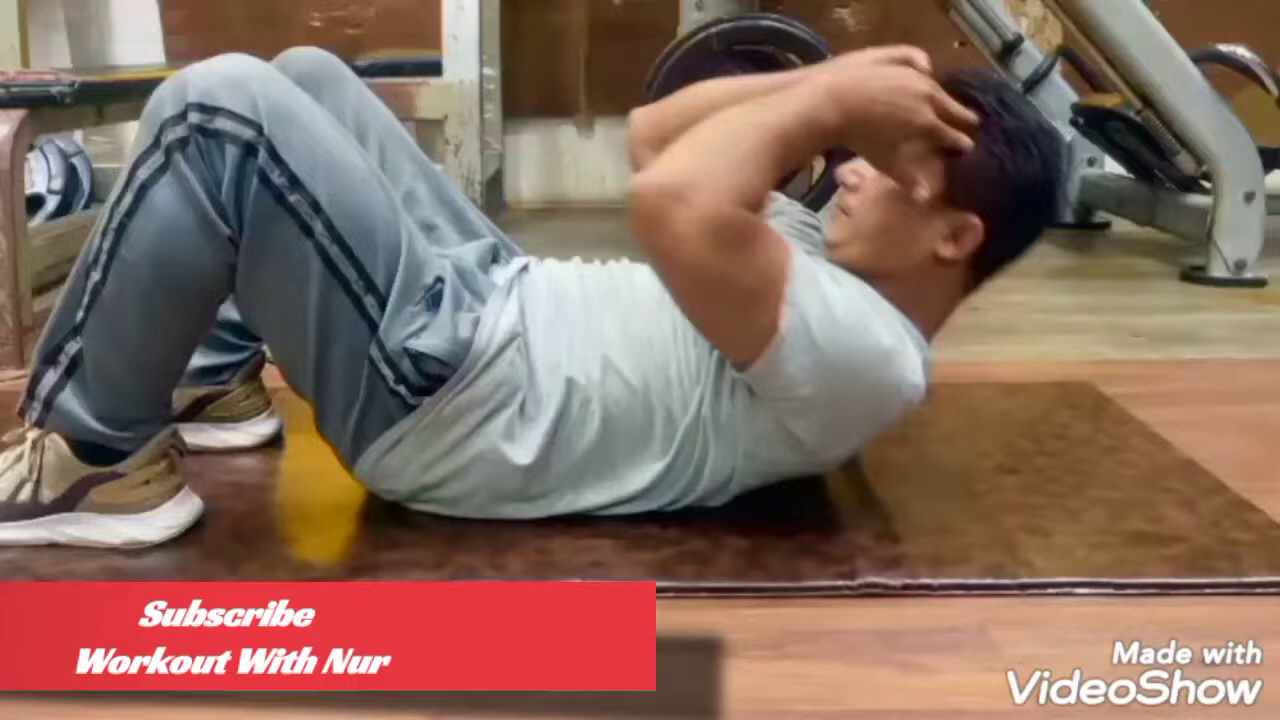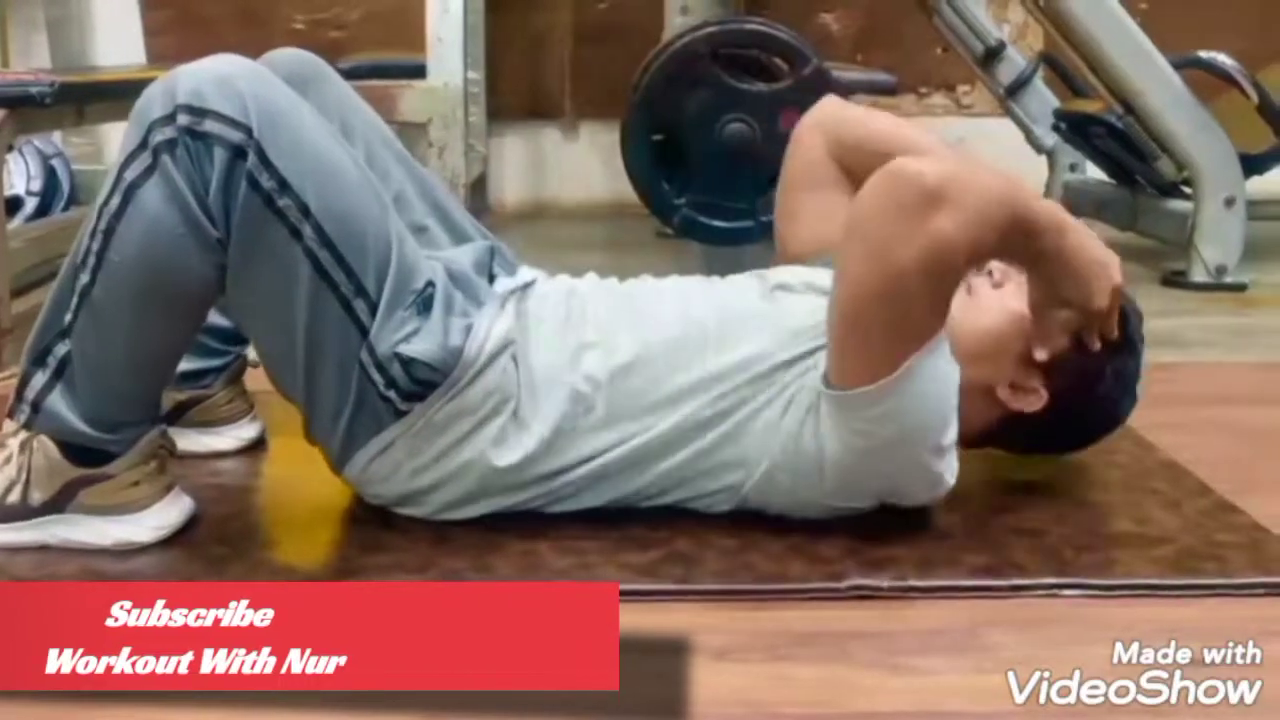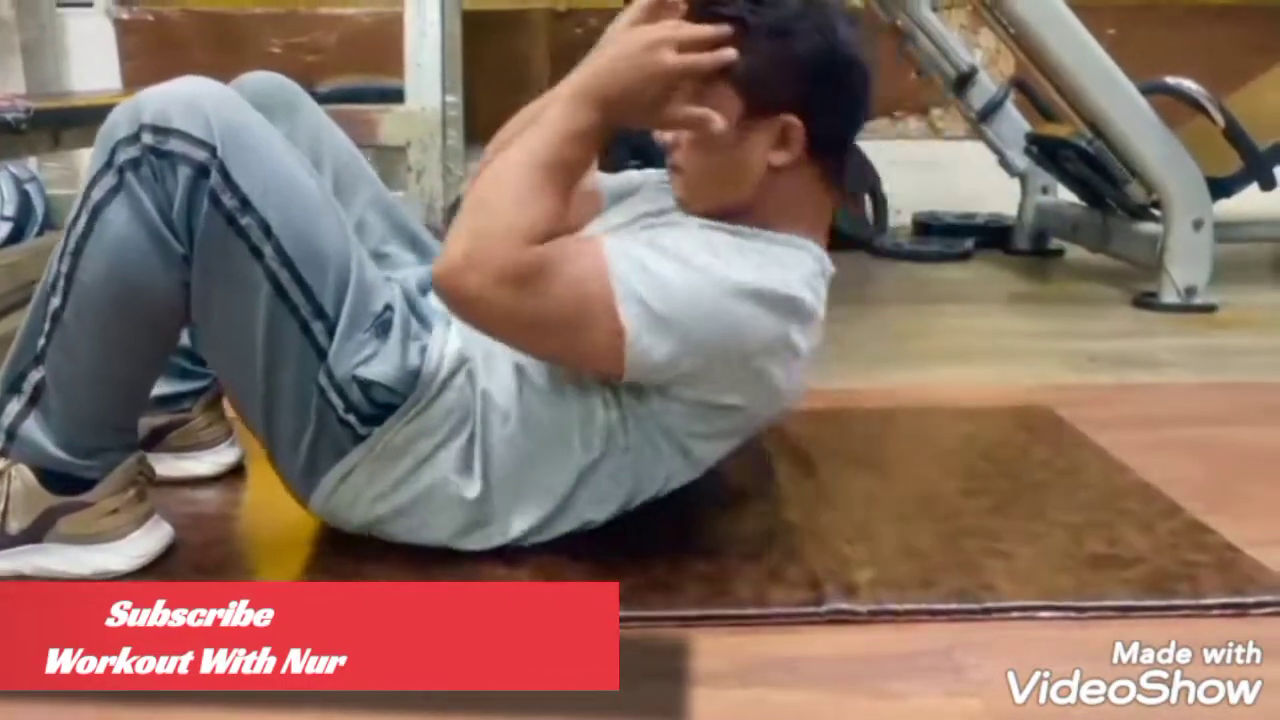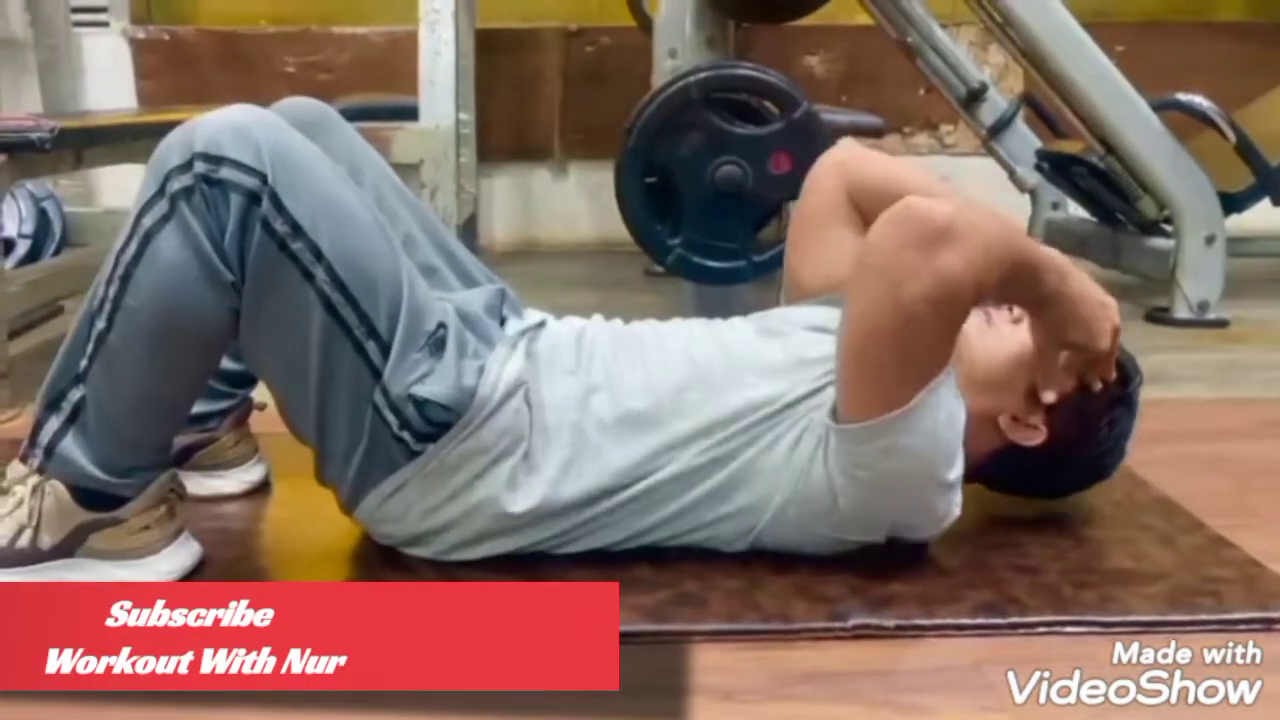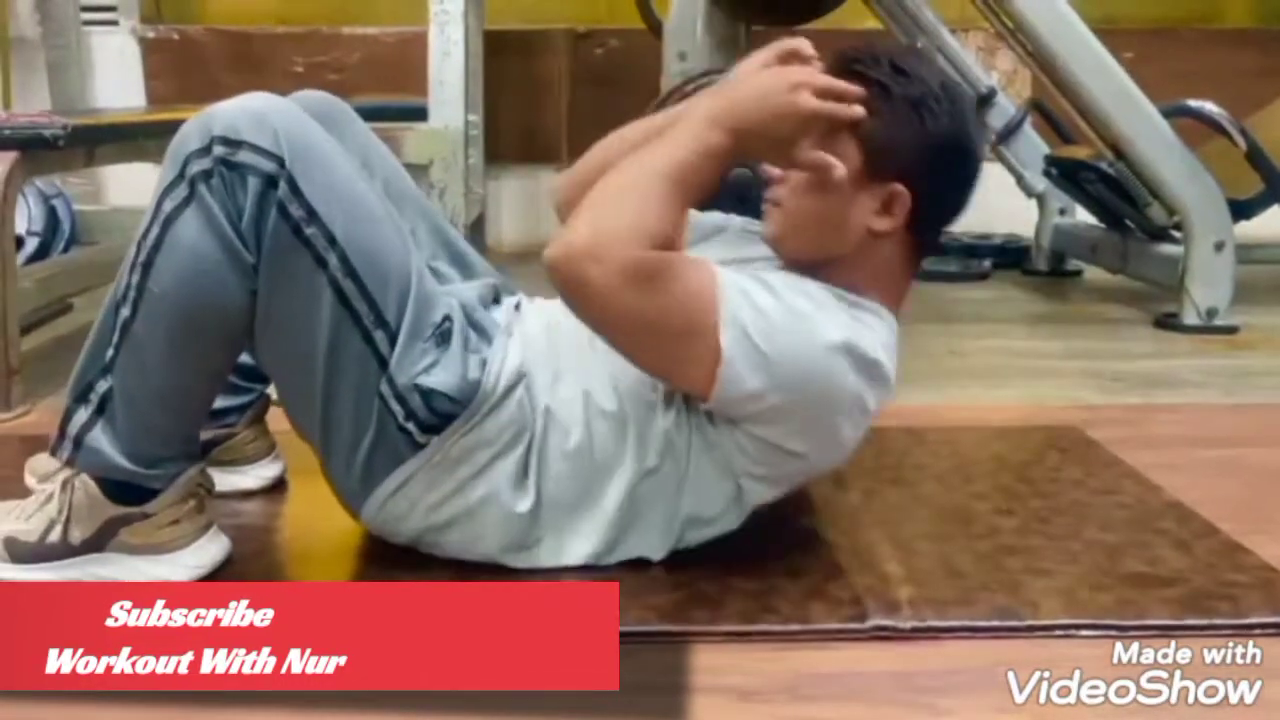
dt=1s
person 1, frame 1
left shoulder: (866, 355)
right shoulder: (839, 268)
left elbow: (666, 199)
right elbow: (653, 134)
left wrist: (828, 98)
right wrist: (831, 96)
left hip: (444, 400)
right hip: (501, 307)
left knee: (221, 109)
right knee: (303, 74)
left ankle: (89, 456)
right ankle: (217, 374)
person 1, frame 2
left shoulder: (891, 440)
right shoulder: (866, 332)
left elbow: (923, 198)
right elbow: (825, 133)
left wrist: (1053, 239)
right wrist: (1034, 219)
left hip: (434, 400)
right hip: (495, 313)
left knee: (206, 112)
right knee: (283, 79)
right ankle: (193, 382)
person 1, frame 3
left shoulder: (744, 298)
right shoulder: (723, 212)
left elbow: (479, 271)
right elbow: (514, 199)
left wrist: (597, 92)
right wrist: (610, 88)
left hip: (394, 437)
right hip: (437, 353)
left knee: (173, 135)
right knee: (259, 104)
right ankle: (173, 408)
person 1, frame 4
left shoulder: (896, 471)
right shoulder: (862, 357)
left elbow: (932, 239)
right elbow: (841, 174)
left wrist: (1053, 279)
right wrist: (1024, 262)
left hip: (451, 444)
right hip: (505, 354)
left knee: (223, 164)
right knee: (294, 129)
right ankle: (196, 426)
person 1, frame 5
left shoulder: (827, 357)
right shoulder: (794, 271)
left elbow: (590, 258)
right elbow: (582, 194)
left wrist: (737, 114)
right wrist: (722, 103)
left hip: (456, 450)
right hip: (490, 362)
left knee: (241, 149)
right knee: (299, 125)
left ankle: (127, 498)
right ankle: (209, 421)
